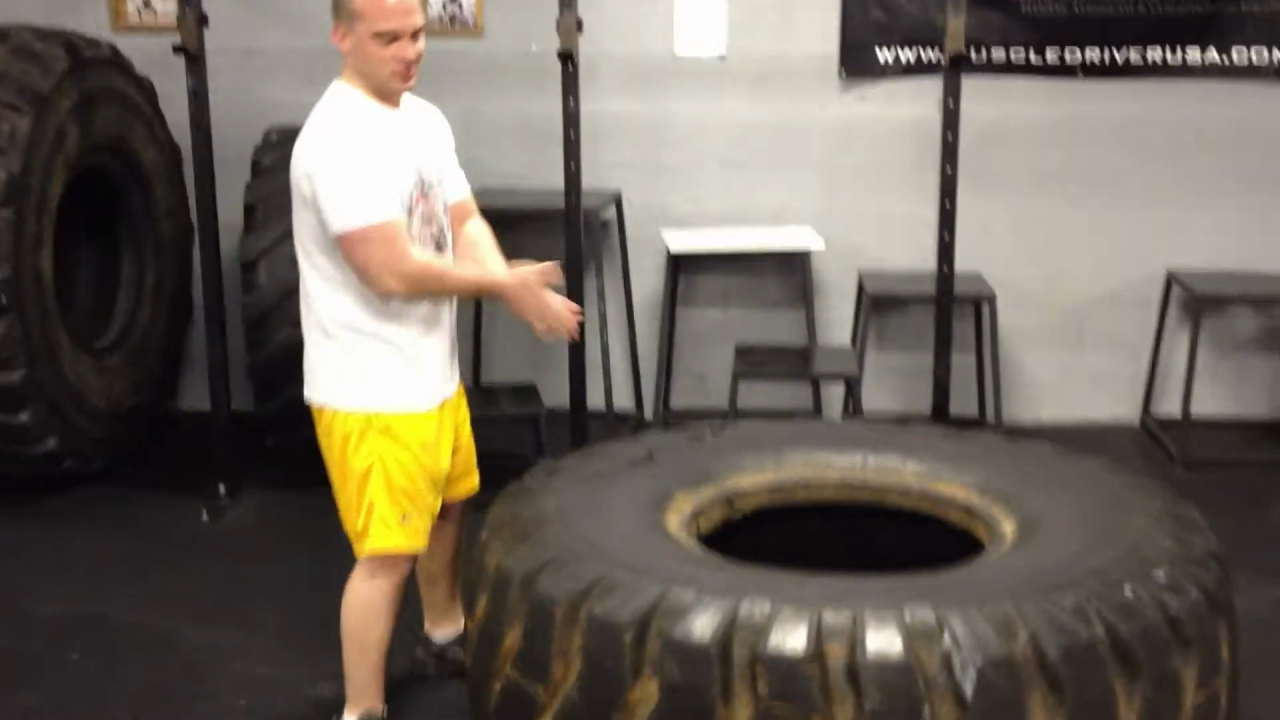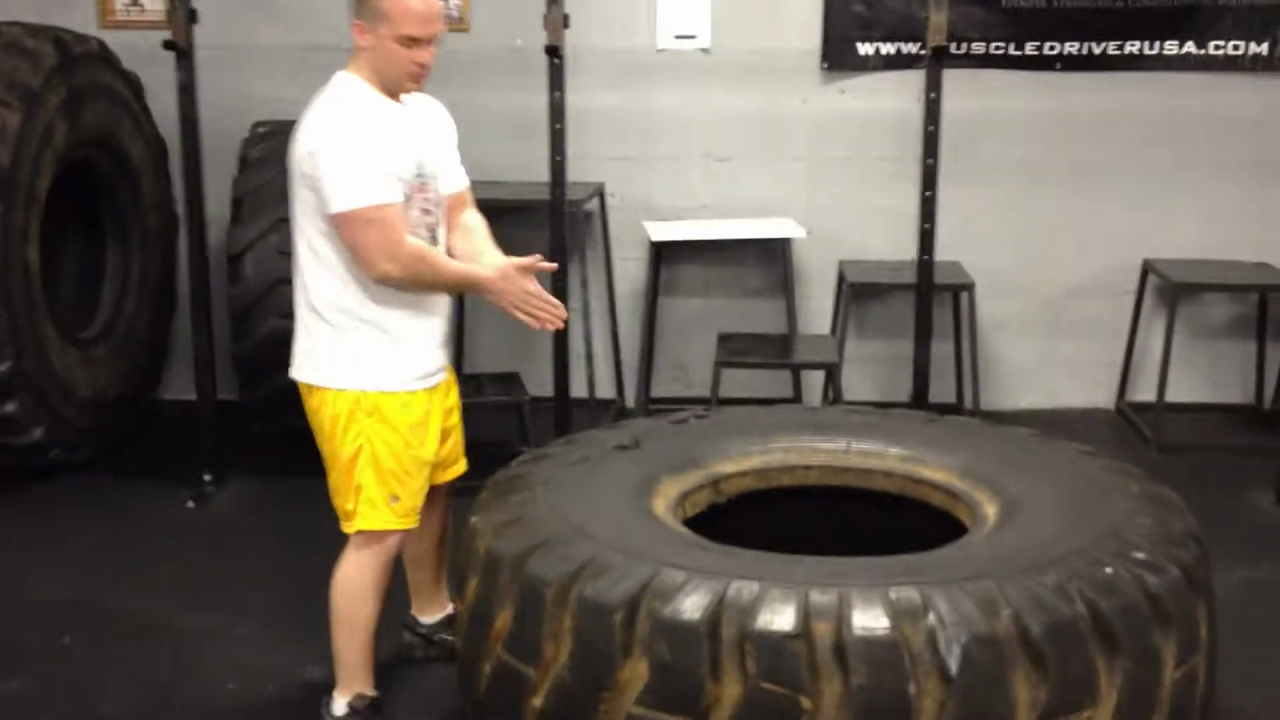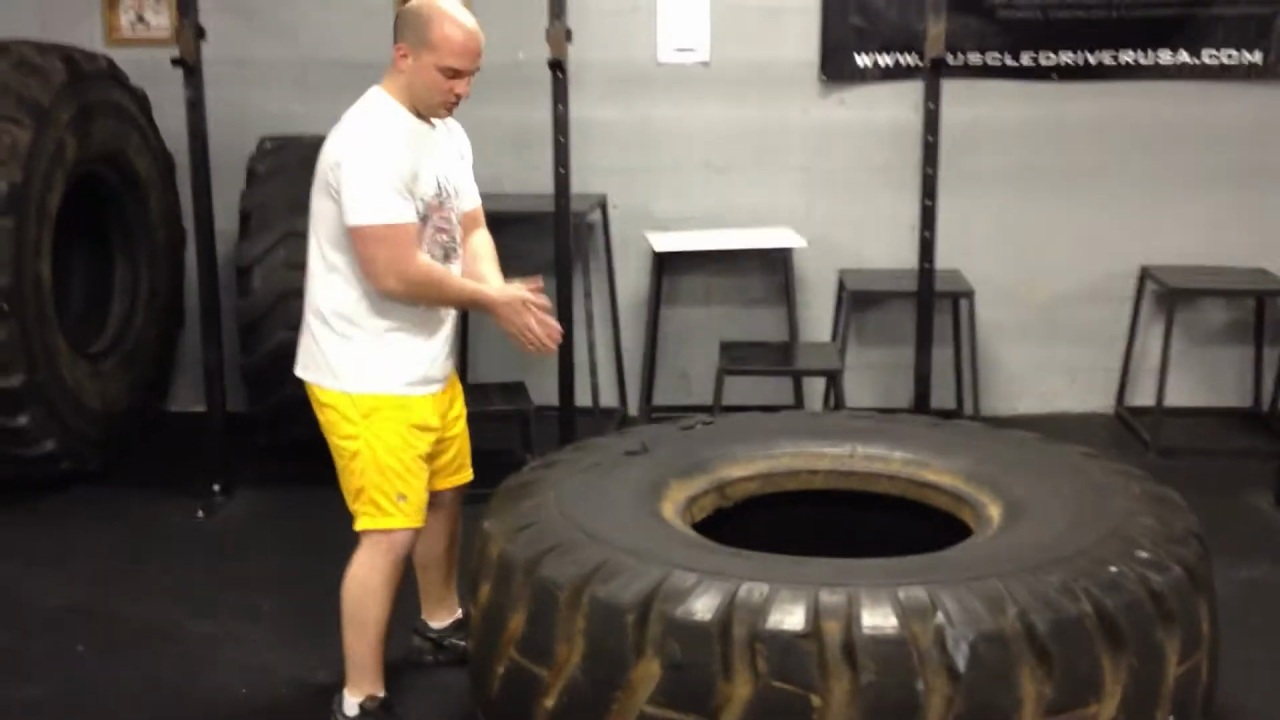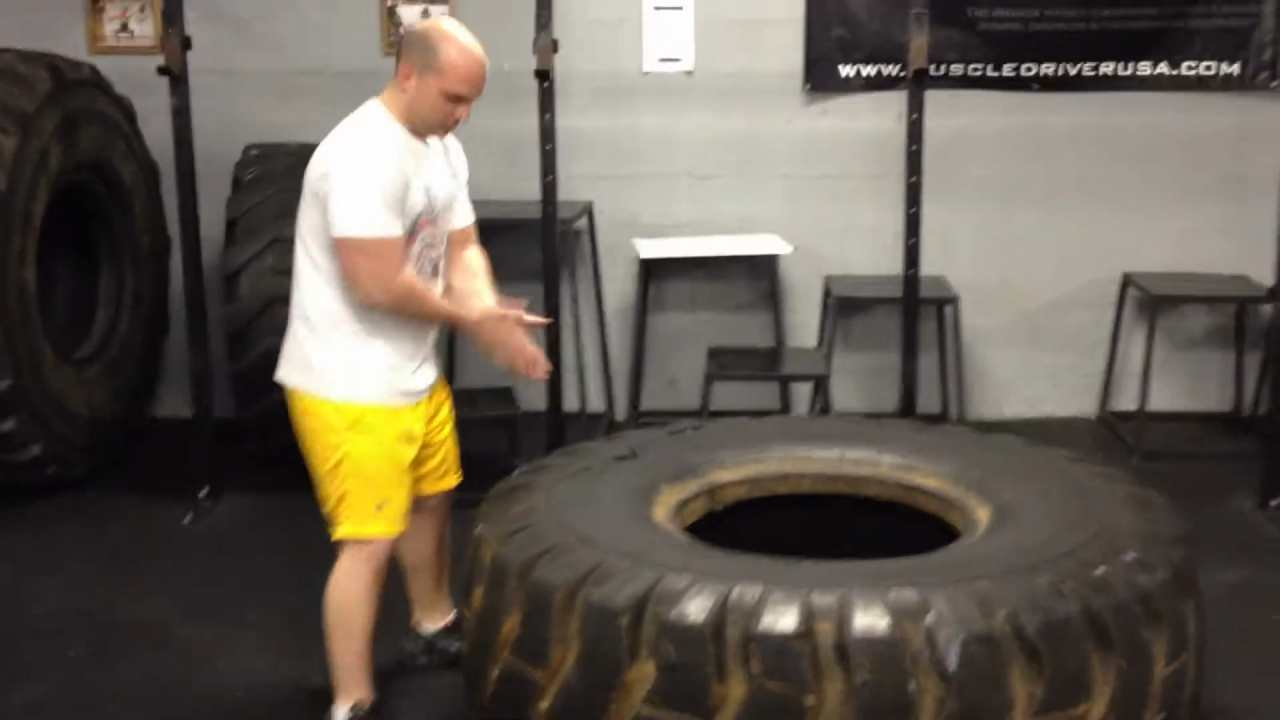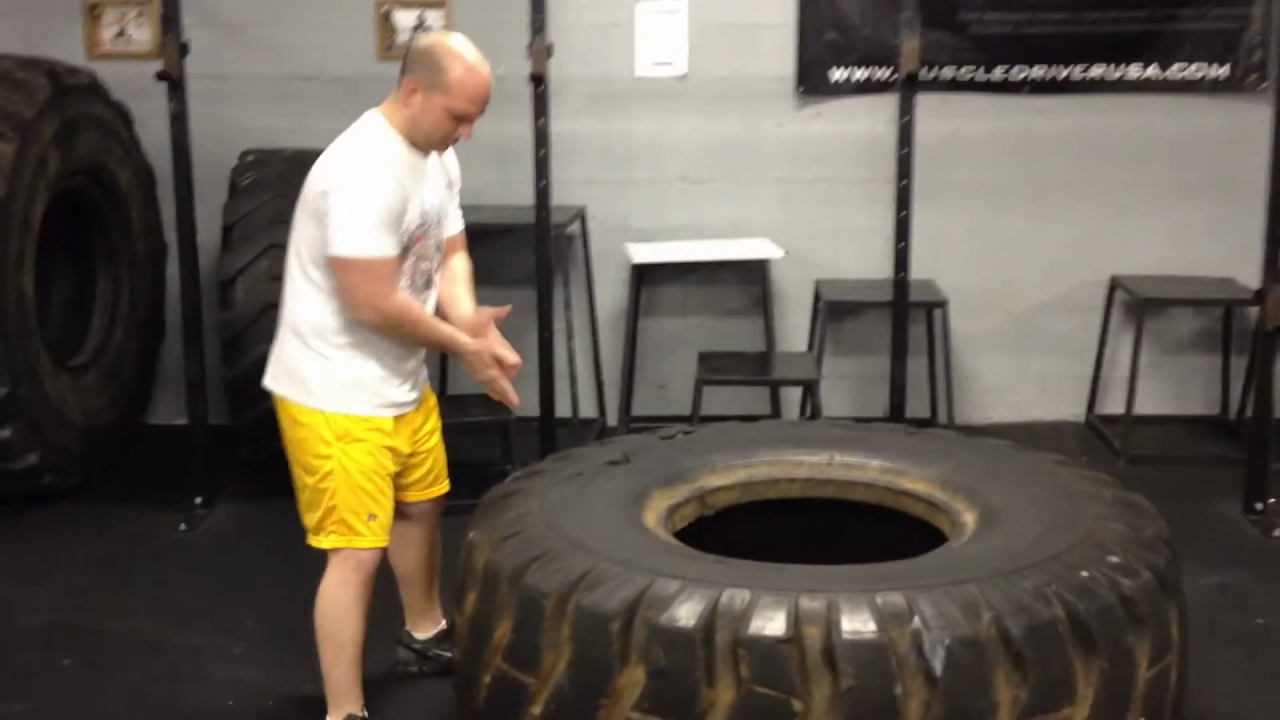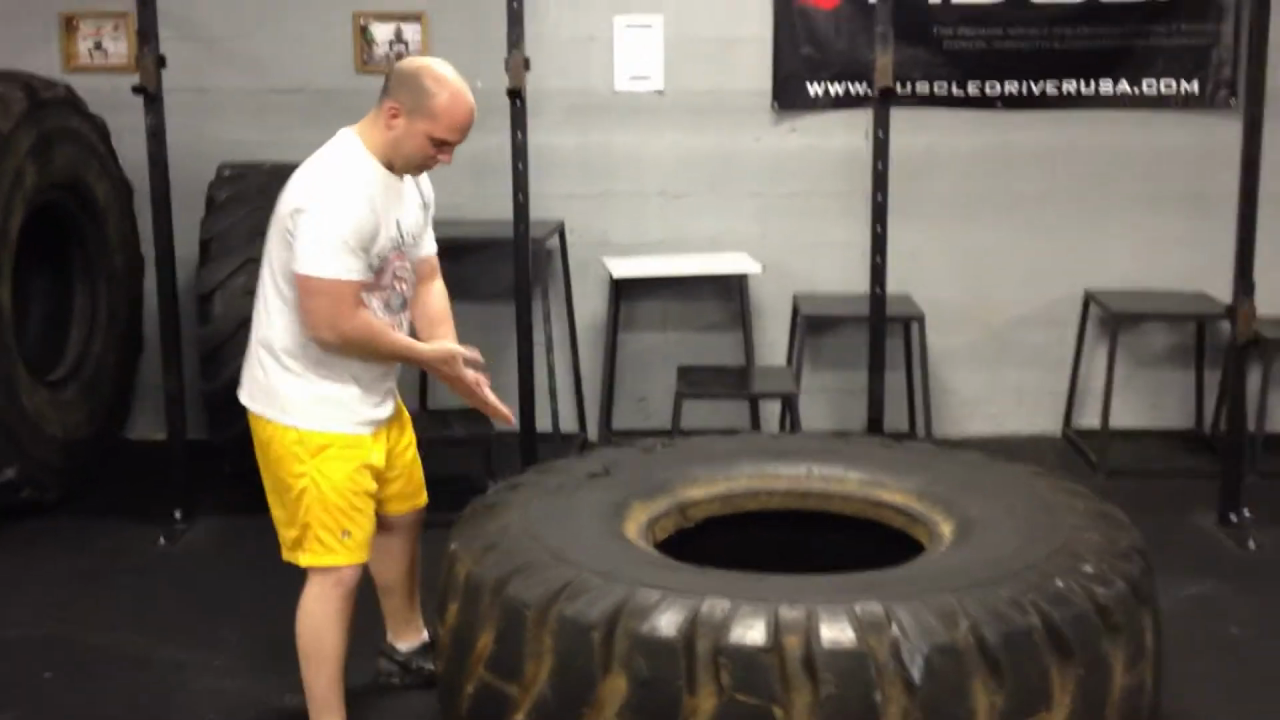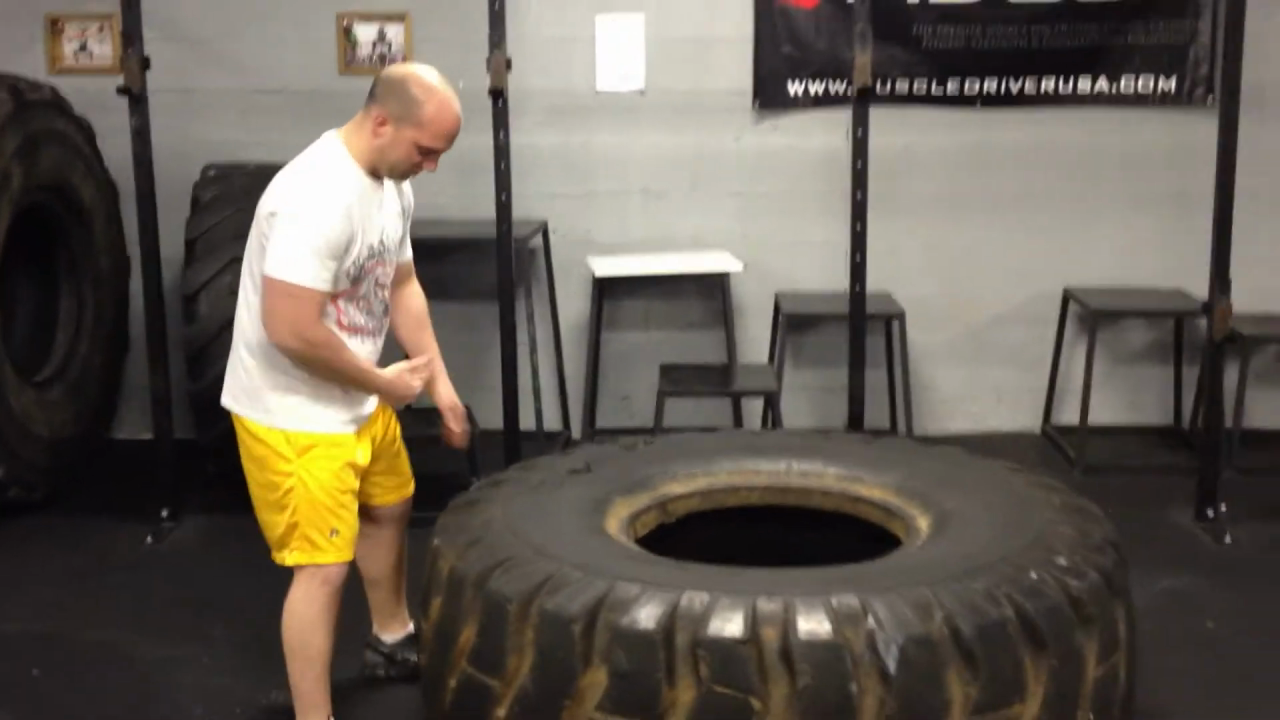
dt=0.1s
person 1, frame 1
left shoulder: (424, 121)
right shoulder: (340, 137)
left elbow: (463, 223)
right elbow: (394, 272)
left wrist: (510, 277)
right wrist: (503, 287)
left hip: (432, 371)
right hip: (373, 391)
left knee: (445, 506)
right knee: (387, 555)
left ankle: (445, 633)
person 1, frame 2
left shoulder: (428, 114)
right shoulder: (343, 123)
left elbow: (458, 214)
right elbow: (388, 256)
left wrist: (497, 268)
right wrist: (487, 280)
left hip: (421, 356)
right hip: (363, 372)
left knee: (432, 494)
right knee: (377, 535)
left ankle: (430, 620)
person 1, frame 3
left shoulder: (448, 136)
right shoulder: (372, 142)
left elbow: (470, 231)
right elbow: (397, 273)
left wrist: (502, 294)
right wrist: (490, 299)
left hip: (427, 364)
right hip: (366, 378)
left knee: (442, 494)
right knee: (390, 533)
left ankle: (440, 625)
person 1, frame 4
left shoulder: (444, 150)
right shoulder: (363, 155)
left elbow: (462, 247)
right elbow: (381, 285)
left wrist: (488, 313)
right wrist: (471, 321)
left hip: (413, 372)
right hip: (349, 386)
left knee: (429, 499)
right knee: (371, 541)
left ankle: (433, 628)
person 1, frame 5
left shoulder: (437, 160)
right shoulder: (362, 172)
left elbow: (449, 256)
right elbow: (370, 304)
left wrist: (474, 332)
right wrist: (461, 337)
left hip: (400, 381)
right hip: (336, 393)
left knee: (420, 504)
right knee: (357, 553)
left ankle: (424, 635)
person 1, frame 6
left shoulder: (409, 180)
right shoulder: (335, 193)
left elbow: (424, 280)
right elbow: (334, 323)
left wrist: (453, 360)
right wrist: (426, 356)
left hip: (374, 398)
right hip: (310, 412)
left knee: (402, 517)
right knee: (337, 569)
left ankle: (407, 646)
person 1, frame 7
left shoulder: (390, 184)
right shoulder: (316, 197)
left elbow: (402, 283)
right elbow: (293, 329)
left wrist: (433, 373)
right wrist: (384, 381)
left hip: (357, 396)
right hip: (295, 414)
left knee: (388, 511)
right knee: (322, 568)
left ankle: (392, 639)
